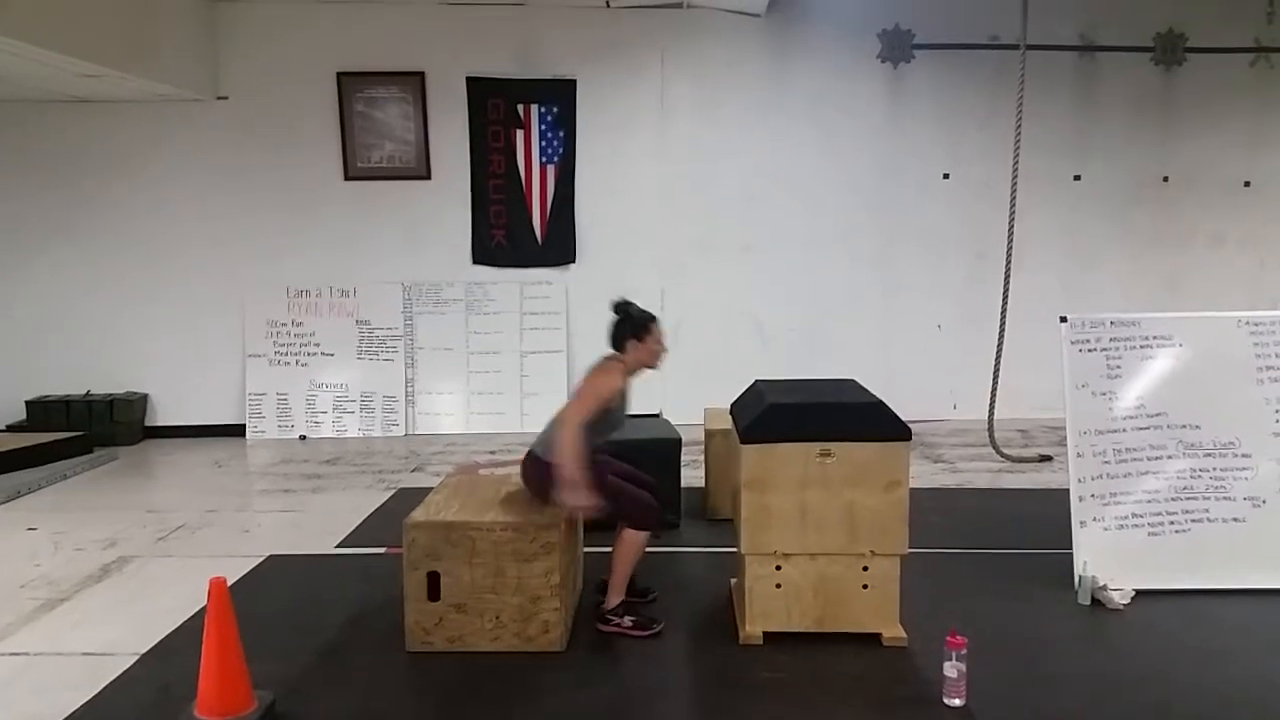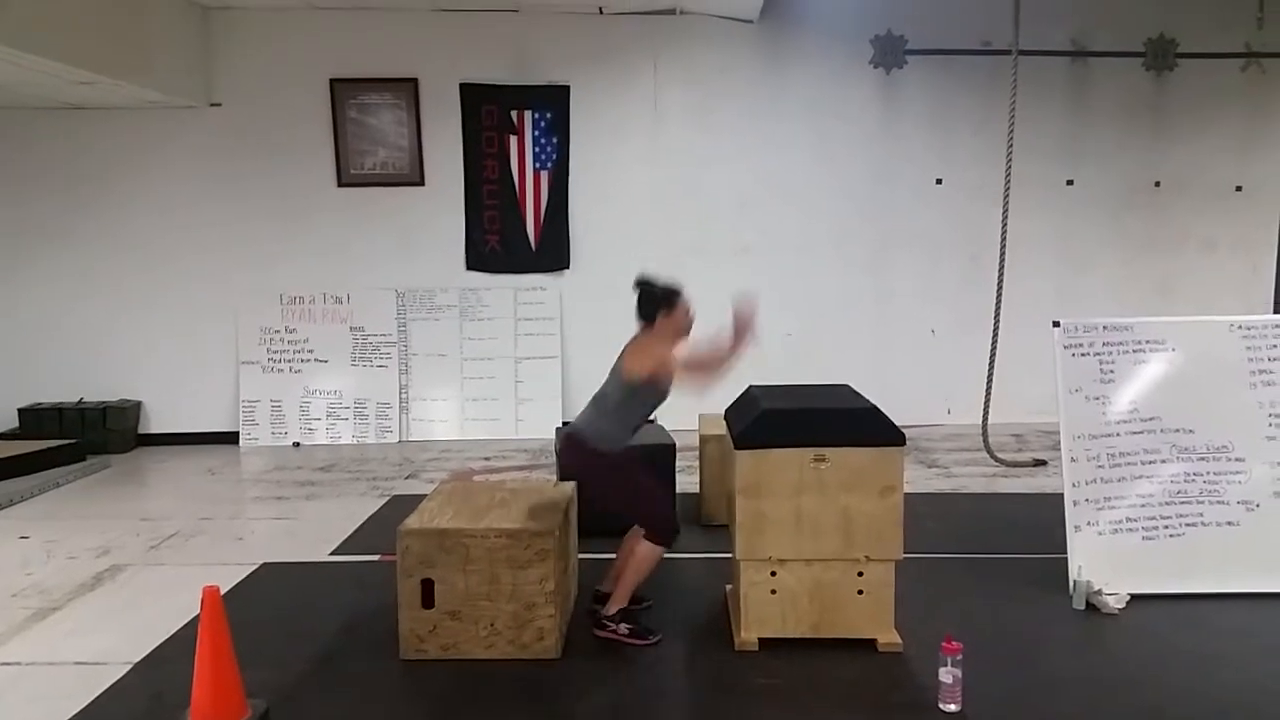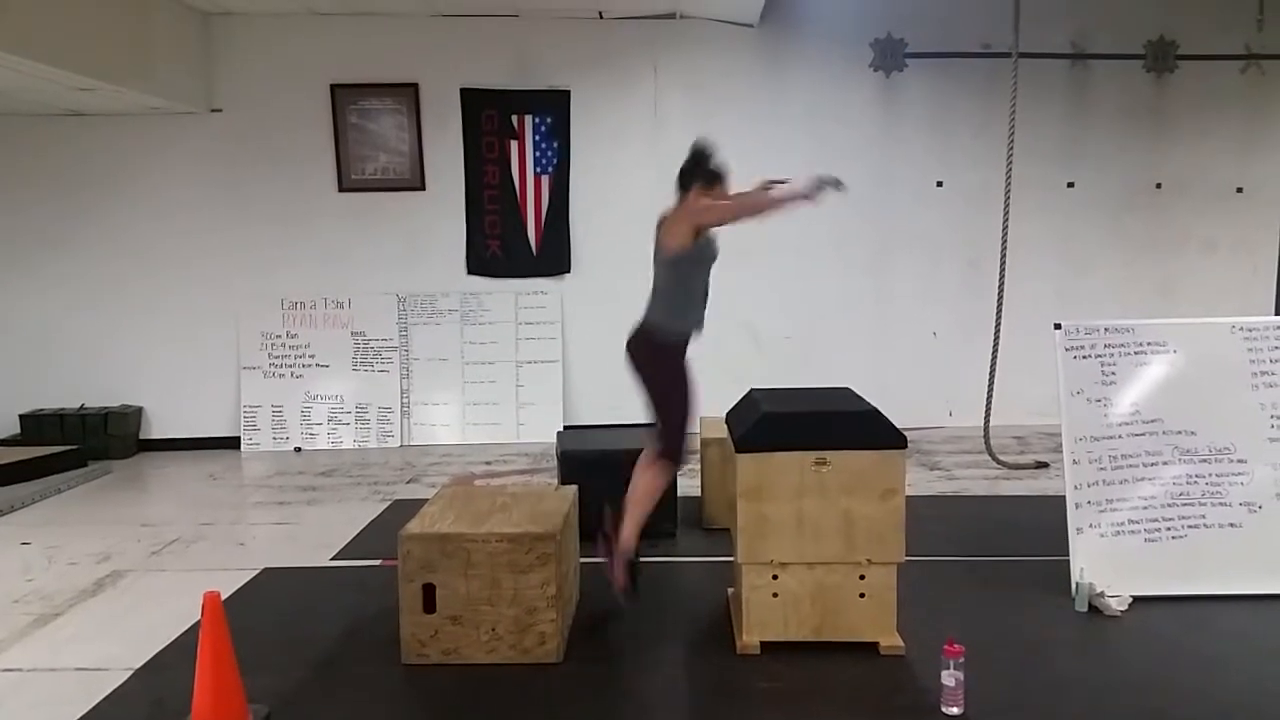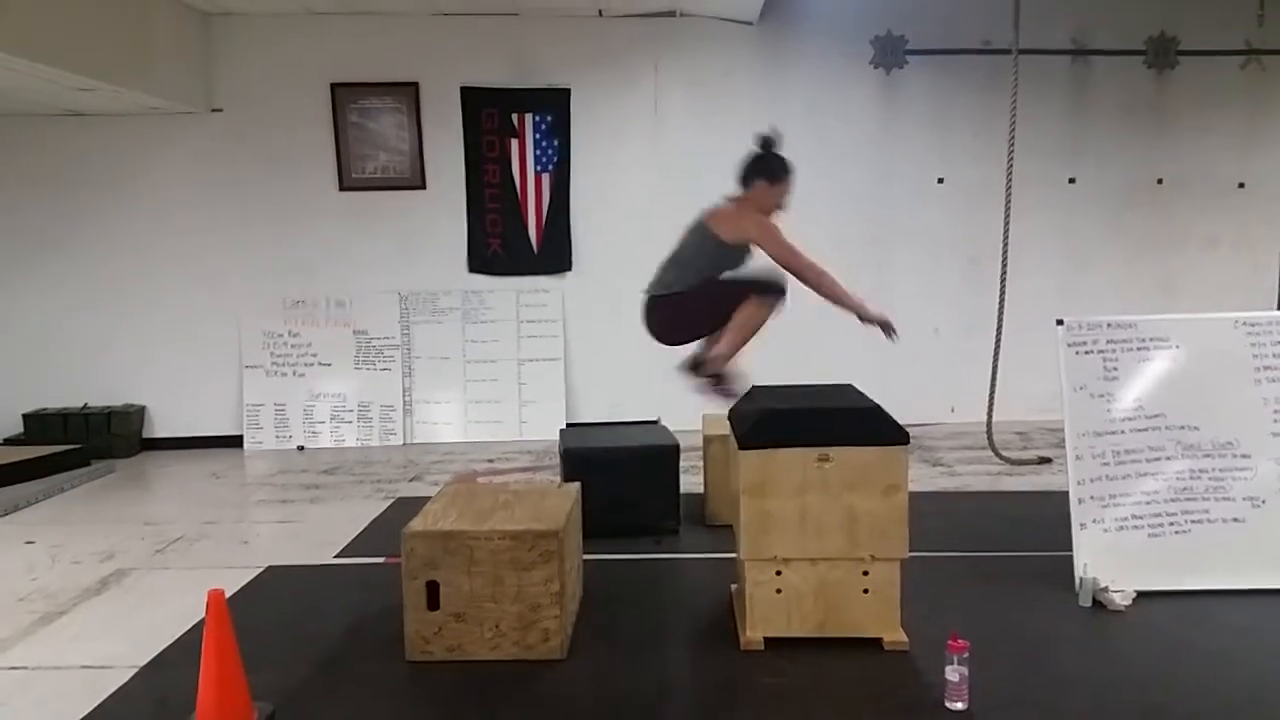
dt=0.2s
person 1, frame 1
left shoulder: (616, 370)
right shoulder: (610, 379)
right elbow: (568, 425)
right wrist: (572, 486)
left hip: (560, 460)
right hip: (548, 469)
left knee: (649, 491)
right knee: (647, 512)
left ankle: (616, 583)
right ankle: (613, 609)
person 1, frame 2
left shoulder: (647, 345)
right shoulder: (654, 352)
left elbow: (689, 365)
right elbow: (702, 373)
left wrist: (729, 344)
right wrist: (737, 342)
left hip: (586, 448)
right hip: (589, 458)
left knee: (656, 515)
right knee: (664, 526)
left ankle: (608, 591)
right ankle: (611, 616)
person 1, frame 3
left shoulder: (678, 220)
right shoulder: (687, 218)
left elbow: (741, 205)
right elbow: (752, 206)
left wrist: (766, 188)
right wrist: (806, 189)
left hip: (655, 343)
right hip: (659, 348)
left knee: (669, 447)
right knee: (670, 453)
left ankle: (620, 530)
right ankle: (625, 550)
person 1, frame 4
left shoulder: (736, 214)
right shoulder: (748, 220)
left elbow: (797, 266)
right elbow: (805, 269)
right wrist: (861, 308)
left hip: (672, 305)
right hip: (671, 313)
left knee: (751, 293)
right knee: (770, 291)
left ankle: (707, 361)
right ankle: (714, 366)
